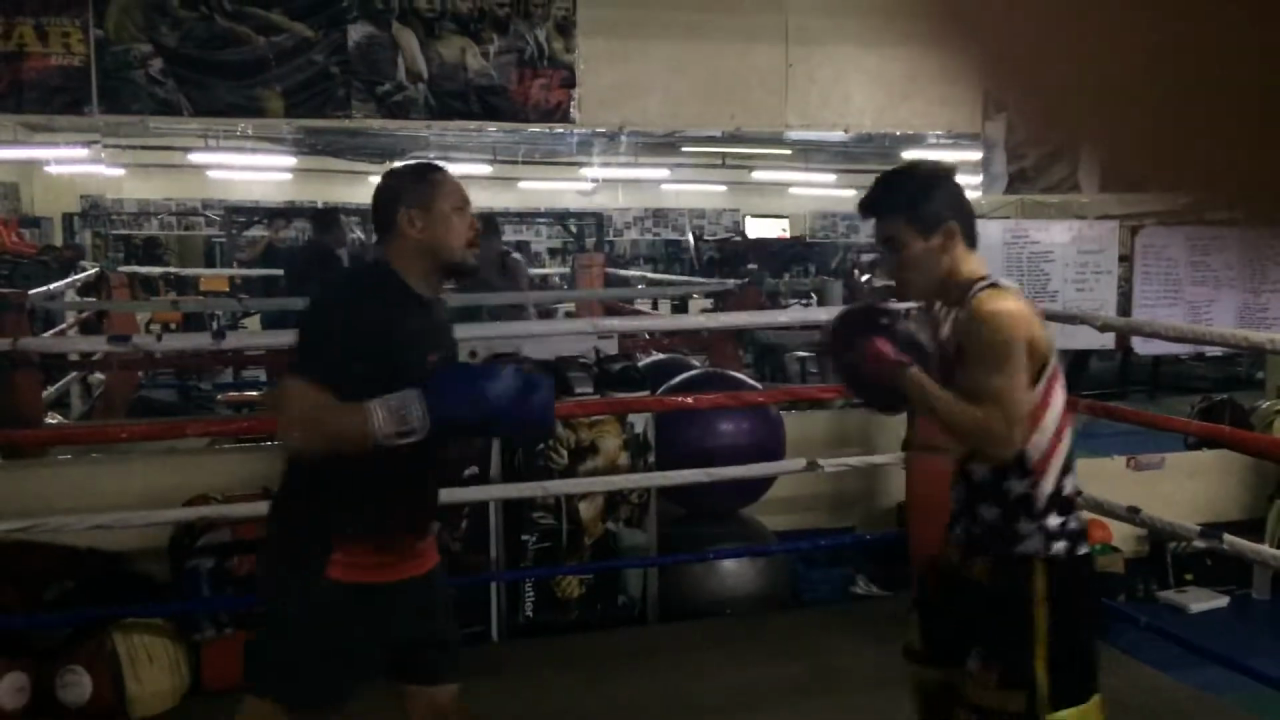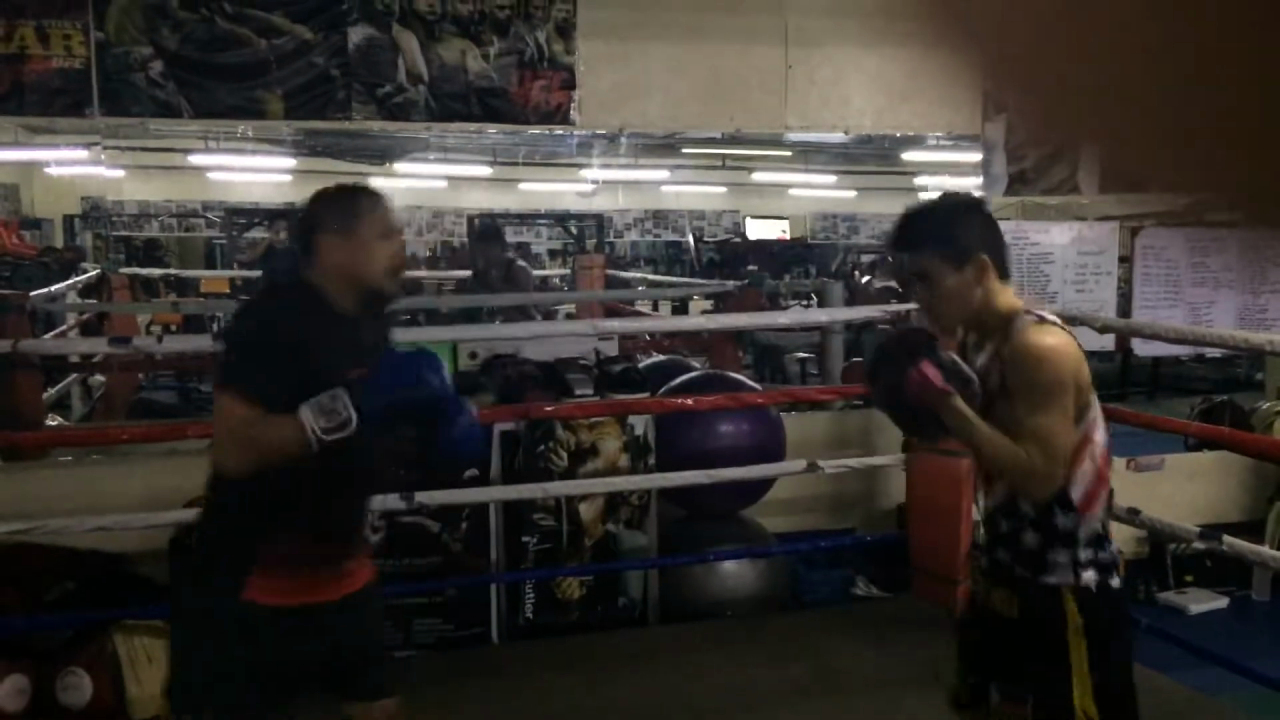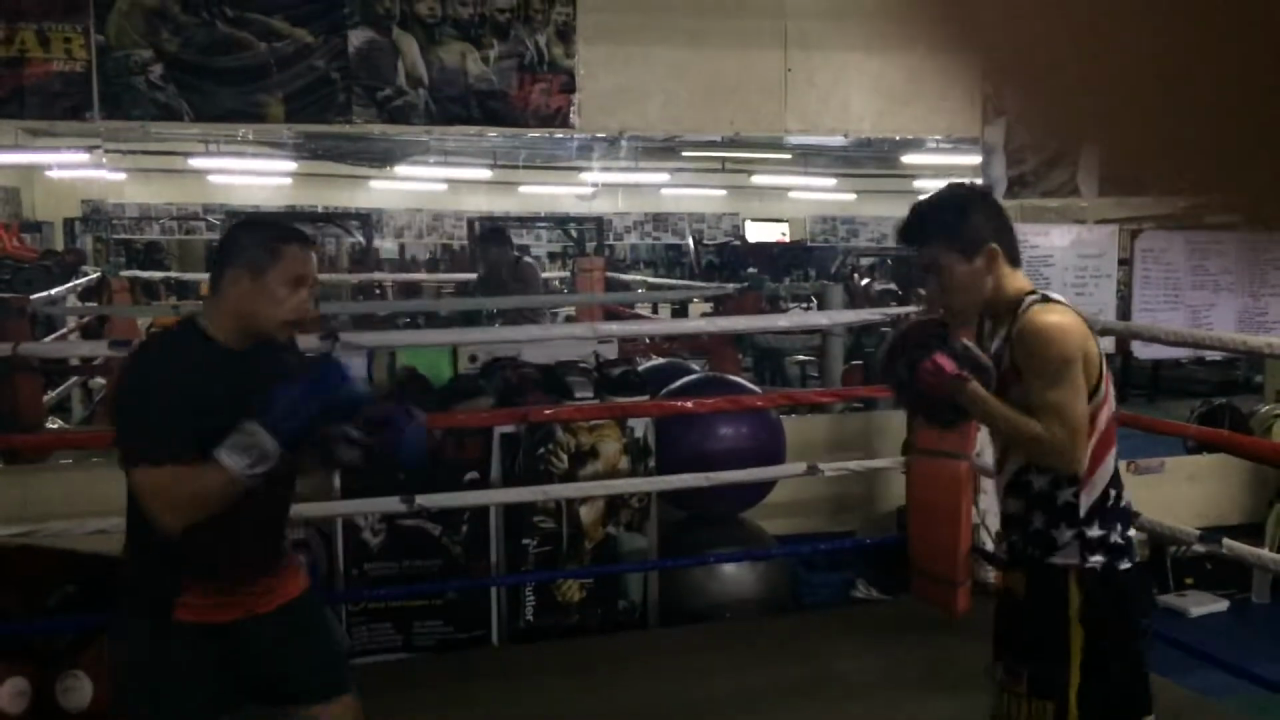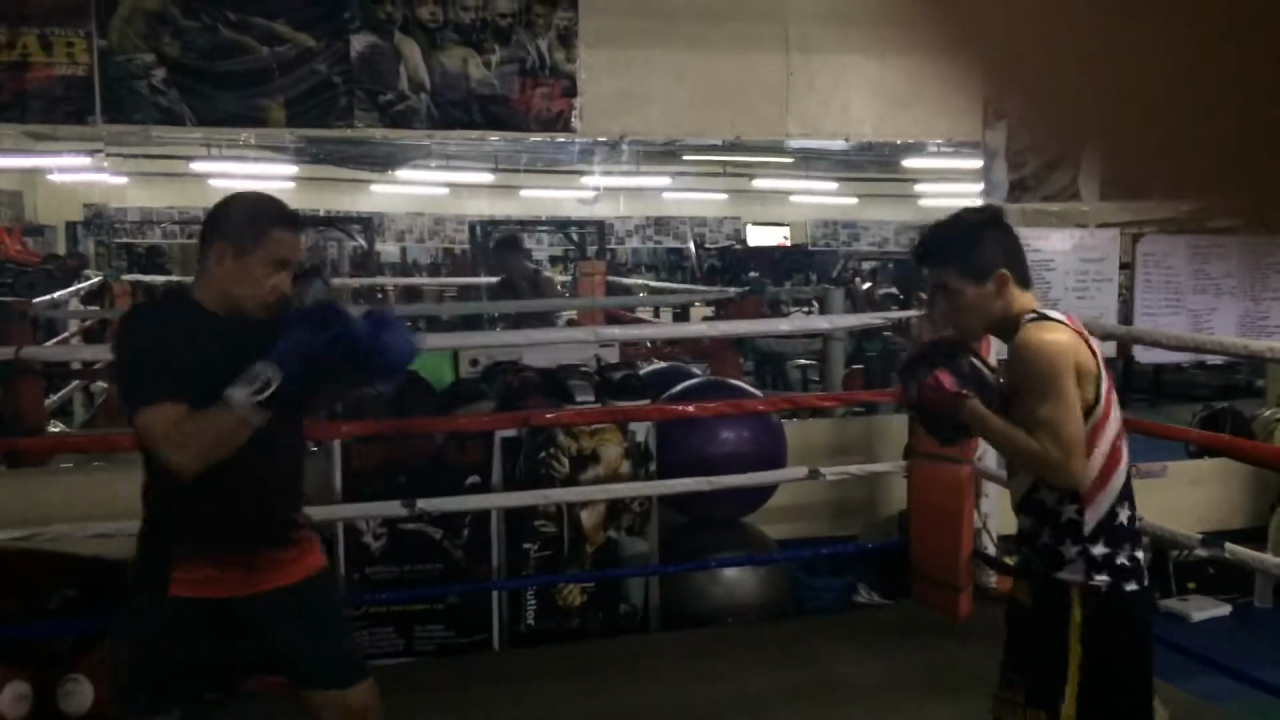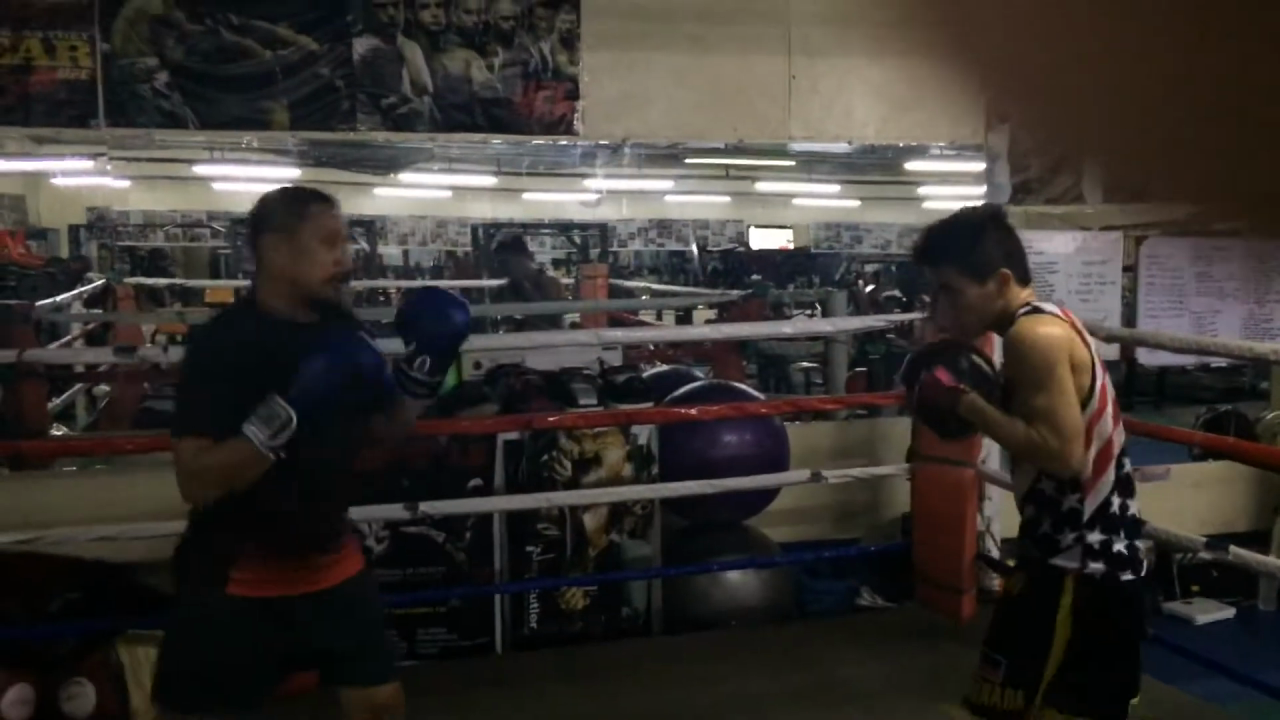
dt=0.2s
person 1, frame 1
left shoulder: (424, 309)
right shoulder: (354, 304)
right elbow: (301, 430)
left wrist: (501, 409)
right wrist: (421, 409)
left hip: (407, 551)
right hip: (327, 557)
person 1, frame 2
left shoulder: (367, 325)
right shoulder: (273, 321)
right elbow: (236, 449)
left wrist: (425, 414)
right wrist: (352, 407)
left hip: (338, 573)
right hip: (249, 582)
person 1, frame 3
left shoulder: (278, 353)
right shoulder: (159, 372)
right elbow: (172, 507)
right wrist: (268, 432)
left hip: (273, 586)
right hip: (181, 607)
person 1, frame 4
left shoulder: (280, 321)
right shoulder: (152, 331)
right elbow: (185, 450)
left wrist: (375, 348)
right wrist: (273, 371)
left hip: (288, 565)
right hip: (188, 581)
person 1, frame 5
left shoulder: (337, 326)
right shoulder: (221, 344)
left elbow: (383, 427)
right elbow: (199, 484)
left wrist: (426, 359)
right wrist: (287, 413)
left hip: (329, 565)
right hip: (234, 578)
person 2, frame 1
left shoulder: (995, 314)
right shoulder: (953, 312)
left elbow: (1001, 437)
left wrist: (903, 371)
right wrist: (888, 362)
left hip: (1034, 557)
right hip: (978, 542)
person 2, frame 2
left shoulder: (1040, 348)
right shoulder: (975, 342)
left elbow: (1040, 474)
left wrist: (943, 402)
right wrist: (926, 400)
left hip: (1062, 589)
right hip: (1005, 574)
person 2, frame 3
left shoulder: (1049, 328)
right shoulder: (993, 325)
left elbow: (1064, 450)
left wrist: (963, 389)
right wrist: (946, 386)
left hip: (1079, 570)
right hip: (1035, 558)
person 2, frame 4
left shoulder: (1041, 344)
right shoulder: (1044, 335)
left elbow: (1064, 466)
left wrist: (965, 407)
right wrist: (963, 402)
left hip: (1085, 583)
right hip: (1061, 570)
person 2, frame 5
left shoulder: (1032, 336)
right shoulder: (1050, 328)
left elbow: (1063, 454)
left wrist: (966, 402)
right wrist: (974, 397)
left hip: (1077, 570)
right hip: (1091, 560)
